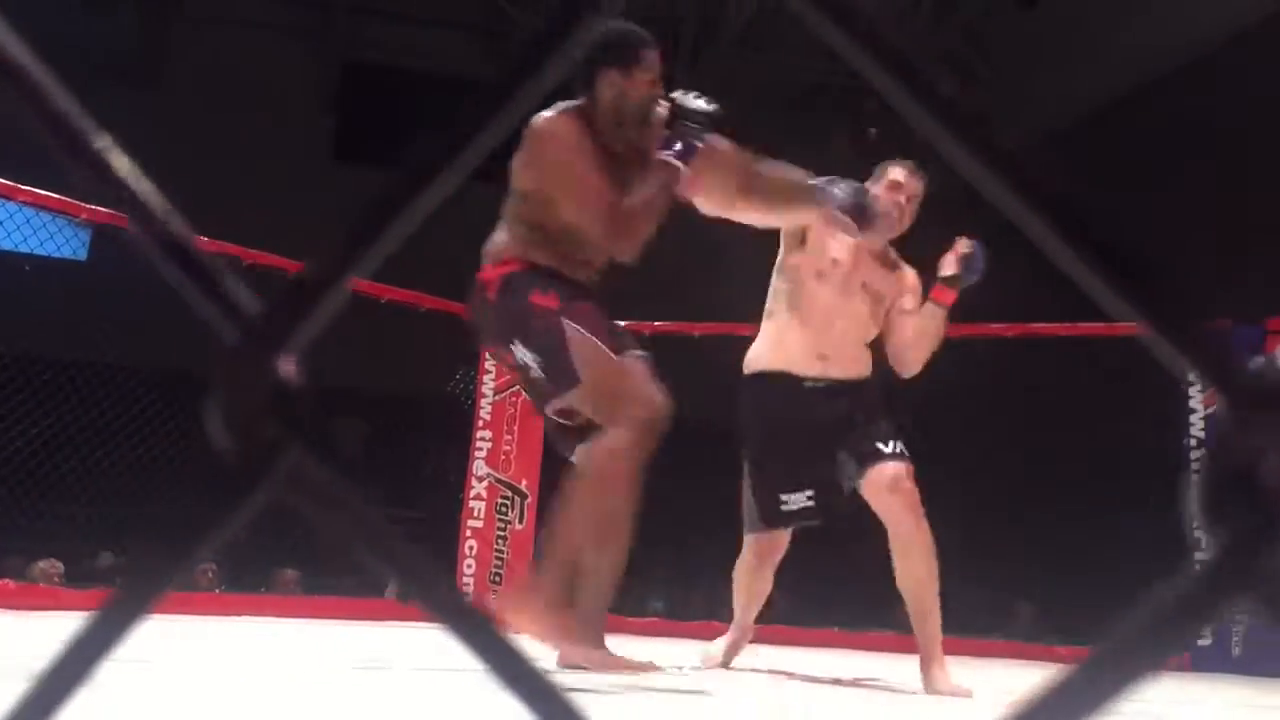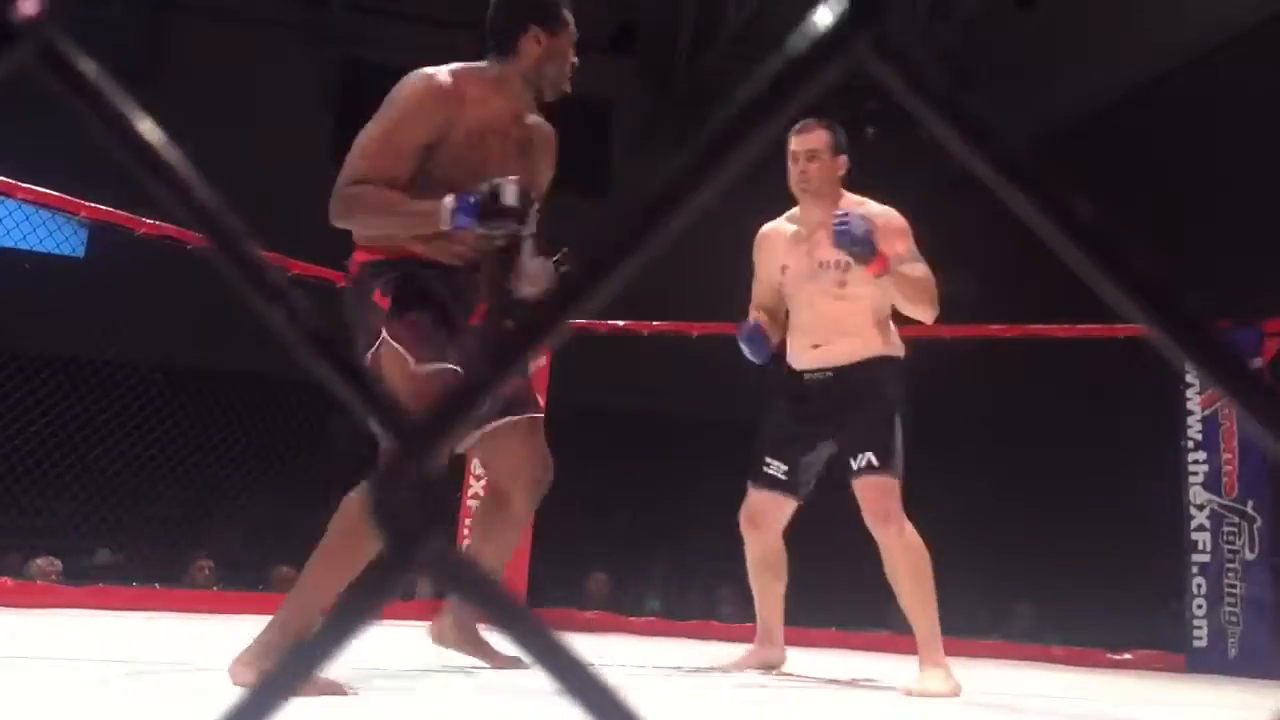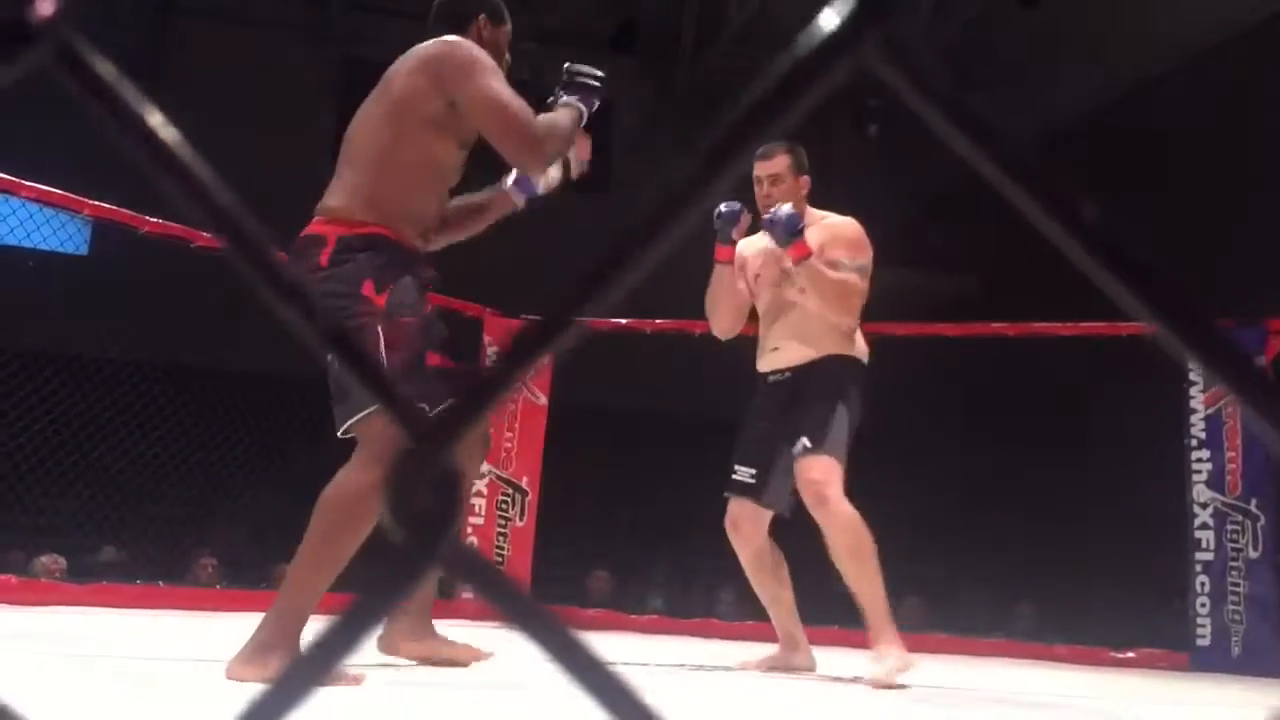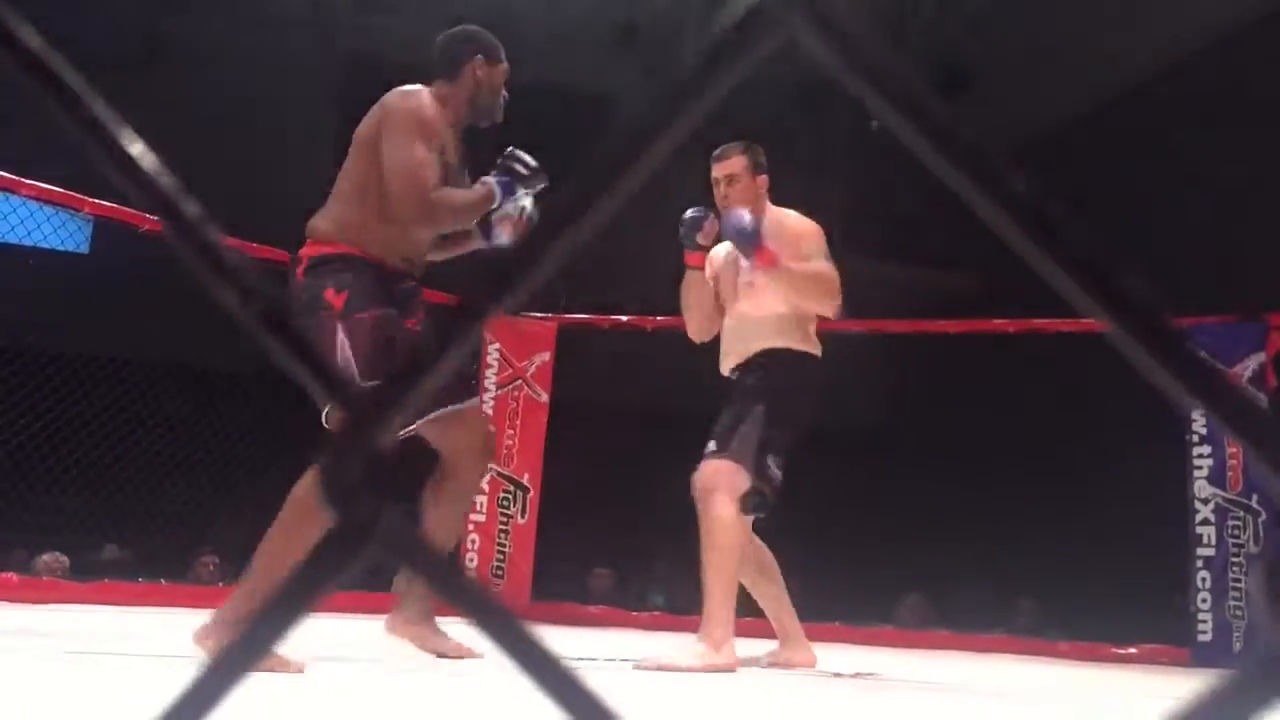
dt=0.3s
person 1, frame 1
left shoulder: (650, 128)
right shoulder: (556, 133)
left elbow: (735, 188)
right elbow: (620, 240)
left wrist: (838, 203)
right wrist: (672, 158)
left hip: (567, 298)
right hip: (519, 293)
left knee: (613, 459)
right knee: (645, 412)
left ankle: (583, 634)
right ankle: (544, 594)
person 1, frame 2
left shoulder: (537, 139)
right shoulder: (437, 93)
right elbow: (348, 204)
left wrist: (524, 270)
right wrist: (457, 213)
left hip: (468, 303)
right hip: (400, 286)
left knee: (528, 473)
left ankle: (458, 614)
right ankle: (271, 647)
person 1, frame 3
left shoulder: (429, 90)
right shoulder: (453, 57)
left elbow: (436, 226)
right elbow: (531, 141)
left wrist: (528, 183)
right wrist: (572, 104)
left hip: (382, 269)
right hip: (355, 261)
left knee: (463, 443)
right knee: (393, 449)
left ankle: (409, 624)
right ankle: (269, 645)
person 1, frame 4
left shoulder: (441, 139)
right shoulder: (413, 106)
right elbow: (413, 212)
left wrist: (491, 230)
right wrist: (495, 188)
left hip: (395, 290)
right hip: (343, 280)
left knee: (471, 444)
left ankle: (412, 609)
right ankle: (235, 622)
person 2, frame 1
left shoulder: (902, 280)
right shoulder: (812, 226)
left elbow: (907, 363)
left wrist: (947, 288)
left hip: (850, 399)
right hip: (775, 396)
left knee: (901, 501)
right knee: (764, 545)
left ankle: (932, 660)
right ankle: (738, 632)
person 2, frame 2
left shoulder: (881, 221)
right shoulder: (773, 236)
left elbow: (927, 308)
right elbow: (766, 312)
left wrist: (873, 259)
right wrist: (756, 333)
left hip: (867, 379)
right hip: (801, 385)
left knee: (882, 510)
right knee: (757, 519)
left ankle: (933, 659)
right ankle: (768, 642)
person 2, frame 3
left shoulder: (841, 232)
right shoulder: (753, 246)
left elbow: (846, 308)
right elbow: (723, 325)
left wrist: (797, 249)
right wrist: (725, 250)
left hip: (827, 377)
right hip: (773, 388)
left knee: (818, 486)
right knee: (743, 525)
left ankle: (886, 638)
right ankle: (794, 644)
person 2, frame 4
left shoulder: (792, 229)
right shoulder: (720, 252)
left elbow: (828, 299)
right elbow: (700, 329)
left wrist: (761, 251)
right wrist: (694, 255)
left hip: (780, 371)
right hip: (744, 382)
left knee: (713, 485)
right knee: (728, 521)
left ankle: (715, 642)
right ankle: (794, 642)
